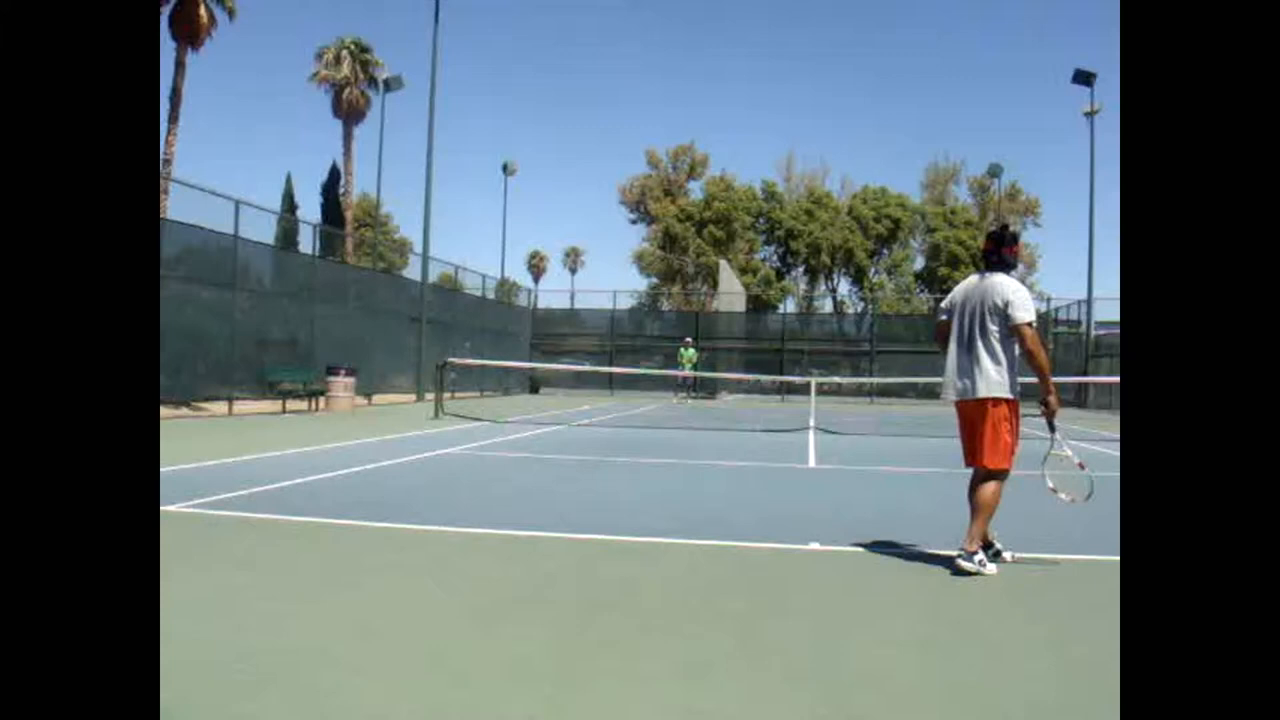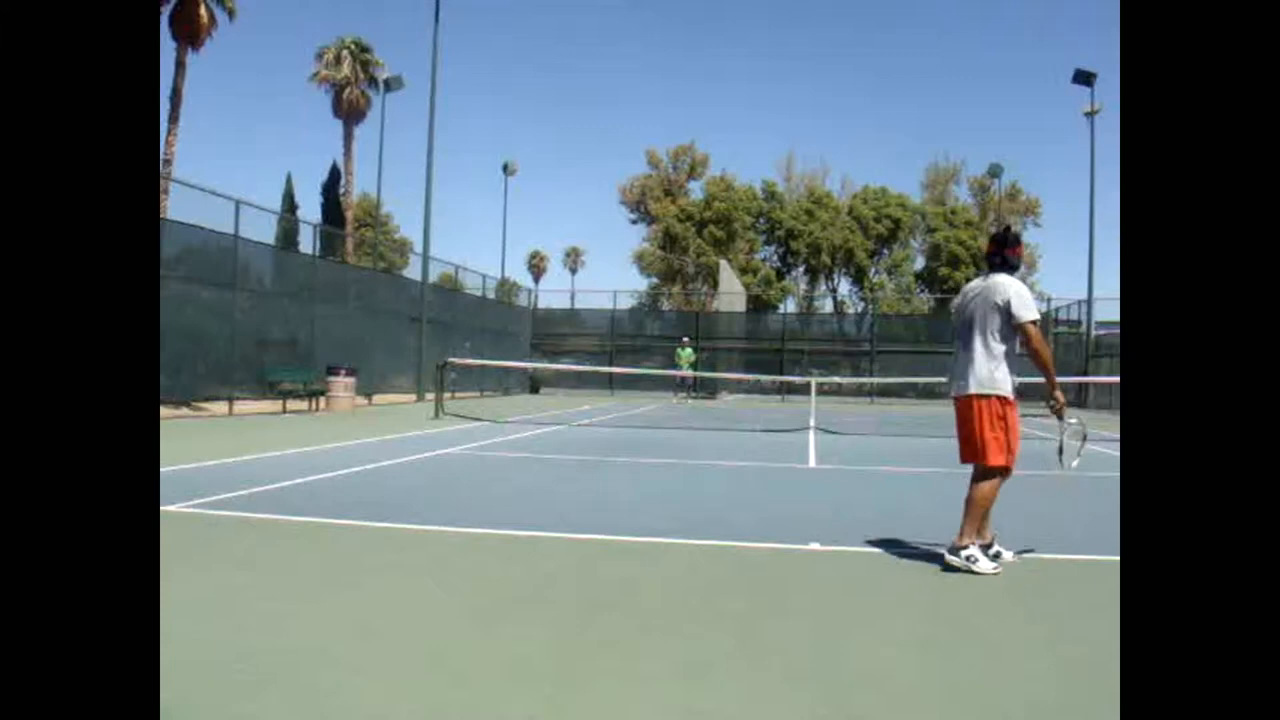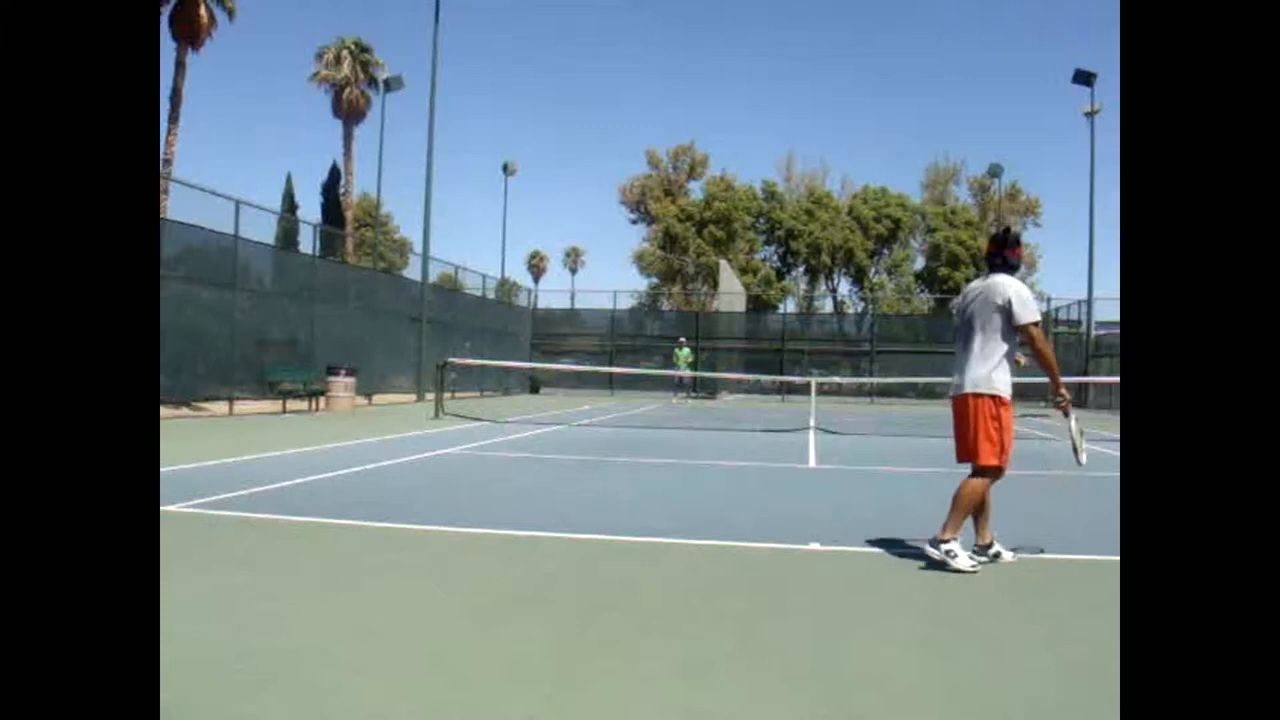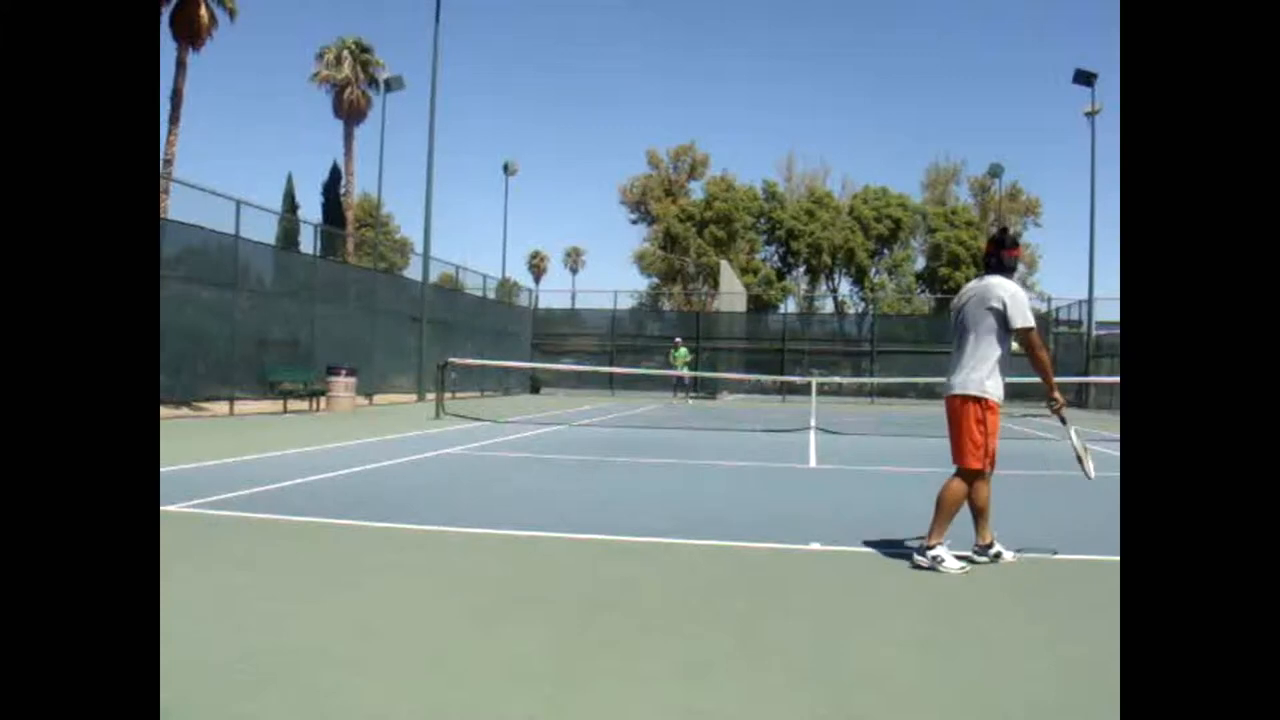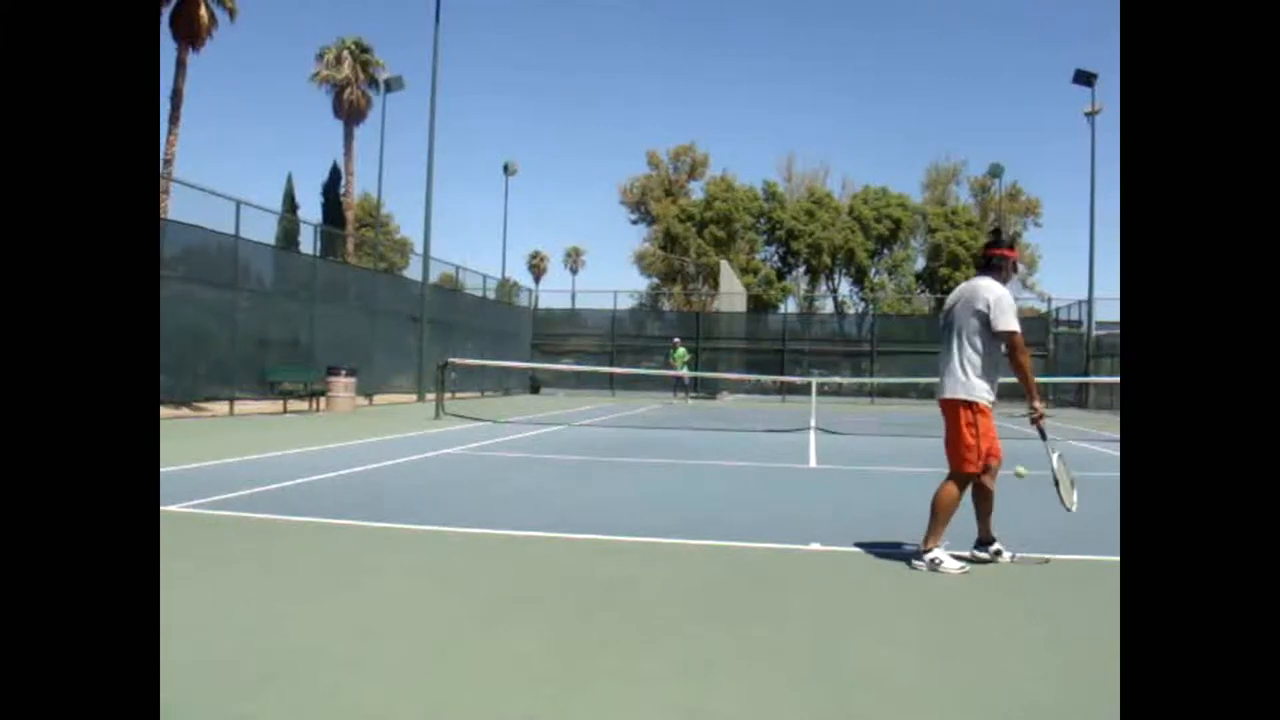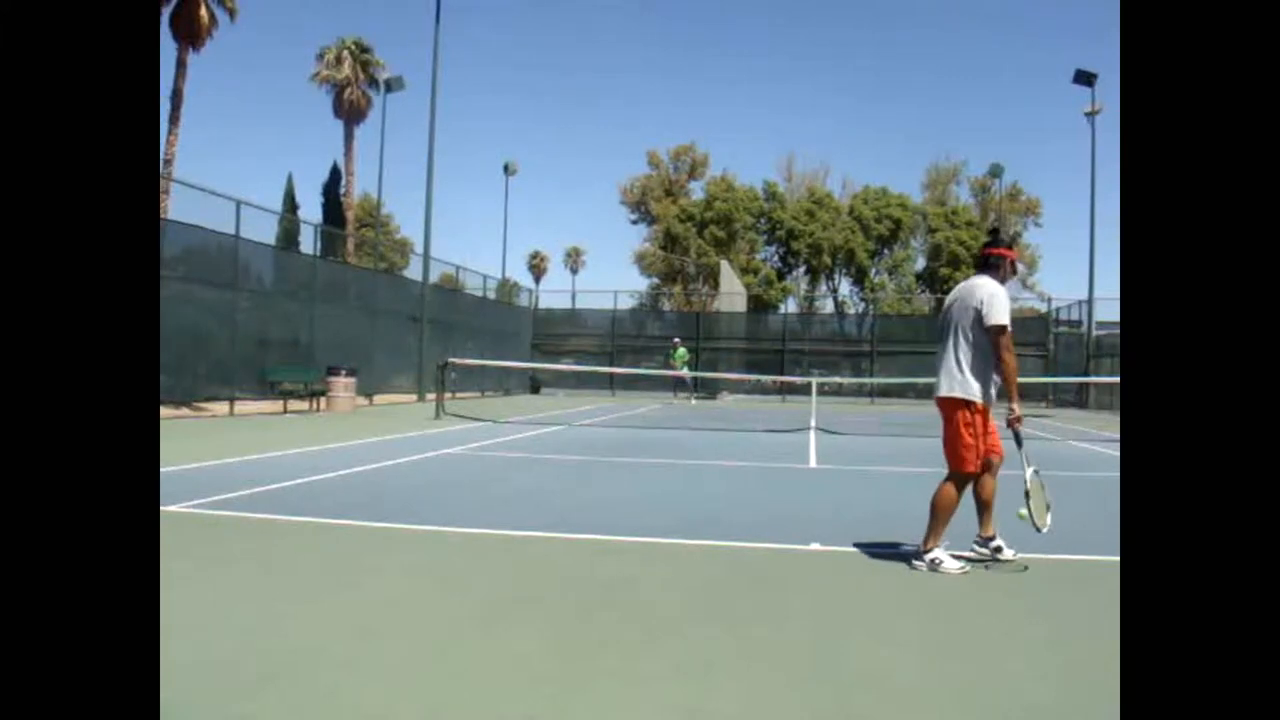
dt=0.2s
person 1, frame 1
left shoulder: (961, 289)
right shoulder: (1013, 289)
left elbow: (941, 337)
right elbow: (1031, 345)
right wrist: (1049, 392)
left hip: (962, 390)
right hip: (995, 391)
left knee: (983, 470)
right knee: (996, 472)
left ankle: (984, 543)
right ankle: (971, 549)
person 1, frame 2
left shoulder: (968, 290)
right shoulder: (1013, 289)
right elbow: (1034, 341)
right wrist: (1053, 387)
left hip: (964, 388)
right hip: (991, 390)
left knee: (985, 468)
right knee: (996, 470)
left ankle: (985, 542)
right ankle: (962, 544)
person 1, frame 3
left shoulder: (970, 290)
right shoulder: (1014, 289)
right elbow: (1037, 342)
right wrist: (1058, 385)
left hip: (964, 387)
right hip: (988, 389)
left knee: (986, 468)
right knee: (988, 468)
left ankle: (984, 543)
right ankle: (944, 540)
person 1, frame 4
left shoulder: (968, 290)
right shoulder: (1010, 292)
right elbow: (1033, 347)
right wrist: (1052, 389)
left hip: (960, 388)
right hip: (978, 392)
left knee: (982, 470)
right knee: (969, 470)
left ankle: (985, 543)
right ankle: (931, 546)
person 1, frame 5
left shoulder: (960, 292)
right shoulder: (998, 294)
right elbow: (1016, 352)
right wrist: (1033, 398)
left hip: (961, 391)
right hip: (970, 395)
left knee: (988, 466)
right knee: (962, 473)
left ankle: (986, 541)
right ankle: (929, 550)
person 1, frame 6
left shoulder: (961, 290)
right shoulder: (994, 291)
right elbow: (1004, 349)
left wrist: (996, 385)
right wrist: (1013, 400)
left hip: (966, 392)
right hip: (967, 394)
left knee: (991, 460)
right knee: (962, 472)
left ankle: (987, 537)
right ankle: (928, 550)
